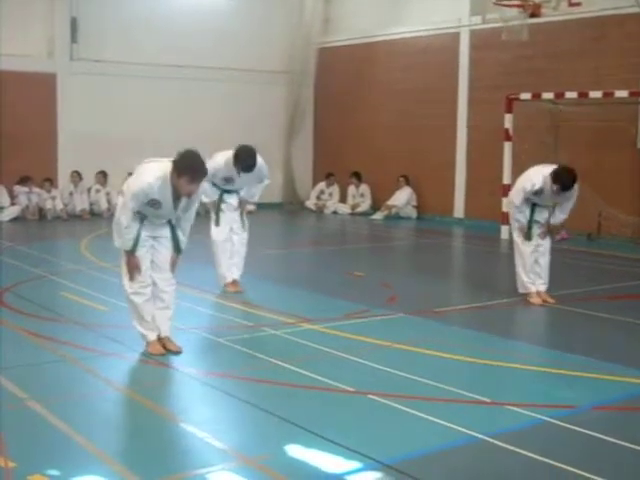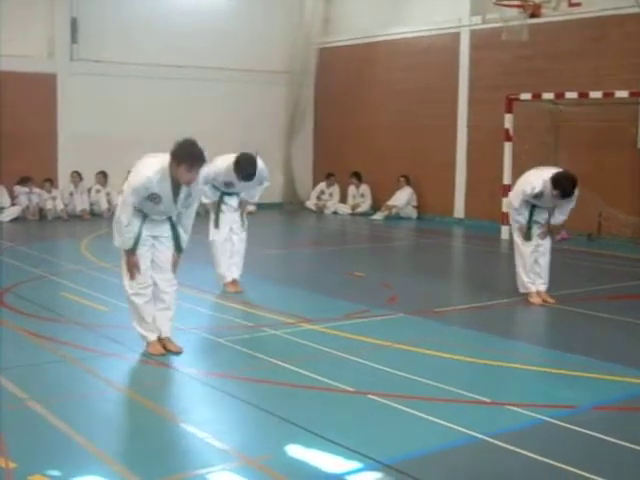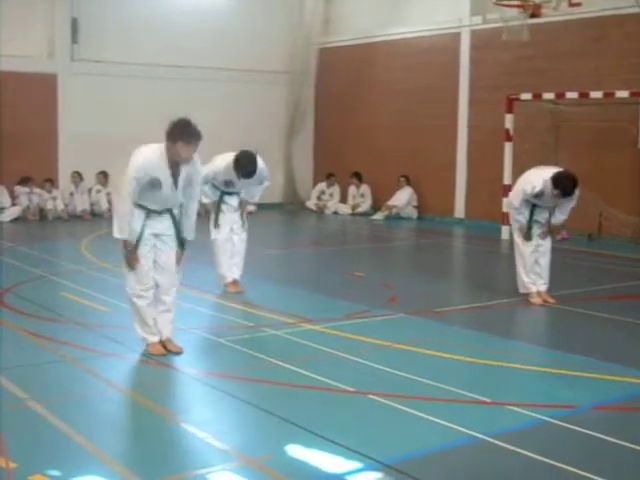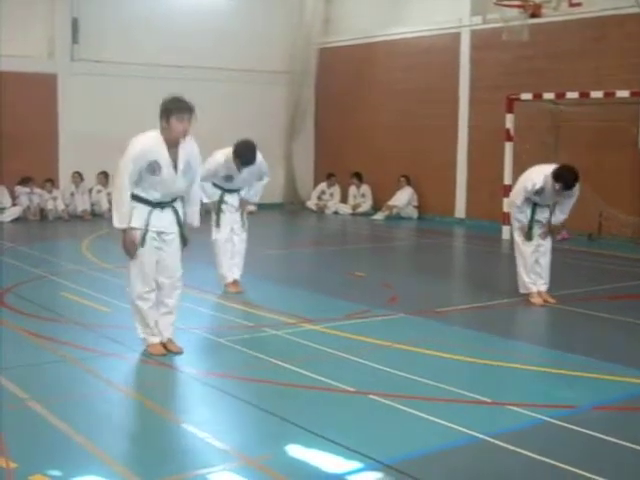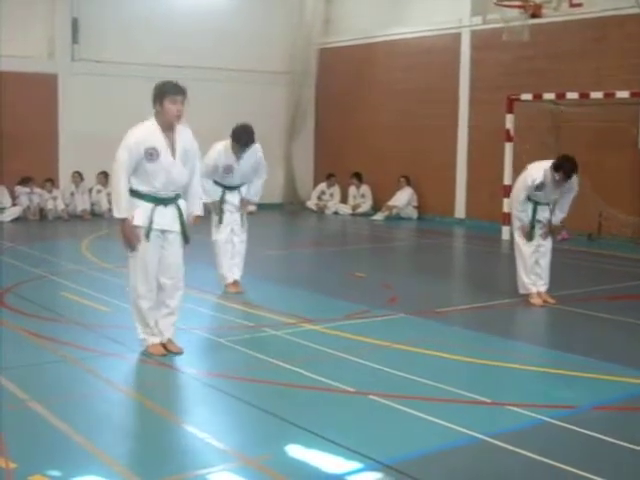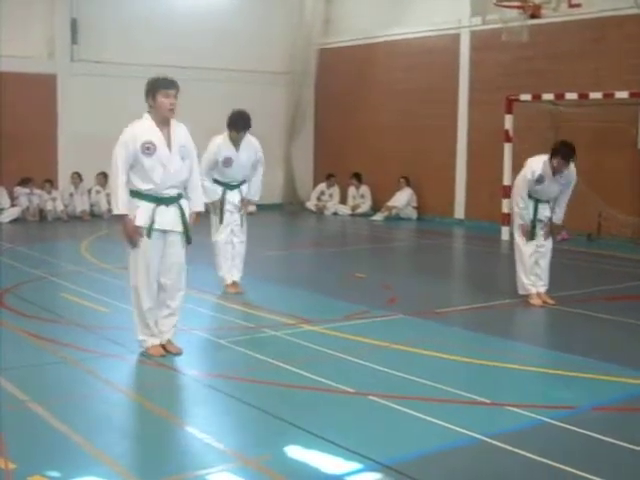
dt=0.1s
person 1, frame 1
left shoulder: (193, 188)
right shoulder: (146, 180)
left elbow: (186, 220)
right elbow: (124, 217)
left wrist: (177, 251)
right wrist: (130, 254)
left hip: (165, 224)
right hip: (137, 222)
left knee: (166, 280)
right knee: (139, 282)
left ankle: (164, 333)
right ankle: (151, 336)
person 1, frame 2
left shoulder: (193, 181)
right shoulder: (146, 174)
left elbow: (187, 215)
right elbow: (124, 213)
left wrist: (179, 248)
right wrist: (128, 252)
left hip: (165, 224)
right hip: (138, 222)
left knee: (166, 280)
right knee: (139, 282)
left ankle: (164, 333)
right ankle: (151, 336)
person 1, frame 3
left shoulder: (193, 165)
right shoulder: (144, 160)
left elbow: (190, 204)
right elbow: (123, 201)
left wrist: (184, 241)
right wrist: (127, 242)
left hip: (167, 221)
right hip: (139, 220)
left knee: (169, 280)
right knee: (141, 282)
left ankle: (165, 333)
right ankle: (151, 336)
person 1, frame 4
left shoulder: (191, 148)
right shoulder: (142, 146)
left elbow: (193, 188)
right elbow: (122, 187)
left wrist: (190, 223)
right wrist: (125, 230)
left hip: (170, 215)
right hip: (142, 216)
left knee: (171, 279)
right knee: (143, 281)
left ankle: (165, 333)
right ankle: (152, 337)
person 1, frame 5
left shoulder: (186, 136)
right shoulder: (138, 136)
left elbow: (193, 178)
right elbow: (120, 176)
left wrist: (193, 214)
right wrist: (124, 221)
left hip: (173, 213)
right hip: (144, 214)
left knee: (173, 279)
right knee: (145, 280)
left ankle: (166, 334)
right ankle: (151, 337)
person 1, frame 6
left shoulder: (182, 131)
right shoulder: (134, 132)
left elbow: (193, 172)
right elbow: (119, 174)
left wrist: (194, 210)
right wrist: (125, 217)
left hip: (175, 212)
right hip: (145, 213)
left knee: (174, 280)
right knee: (146, 280)
left ankle: (166, 335)
right ankle: (150, 338)
person 2, frame 1
left shoulder: (258, 163)
right shoulder: (219, 162)
left elbow: (263, 180)
left wrist: (248, 199)
right wrist: (212, 199)
left hip: (239, 197)
right hip: (220, 196)
left knee: (239, 235)
right knee: (221, 236)
left ankle: (235, 277)
right ankle: (227, 279)
person 2, frame 2
left shoulder: (259, 167)
right shoulder: (219, 166)
left elbow: (263, 182)
right elbow: (200, 181)
left wrist: (248, 199)
right wrist: (212, 201)
left hip: (239, 199)
right hip: (219, 198)
left knee: (239, 235)
right knee: (220, 236)
left ankle: (234, 277)
right ankle: (227, 279)
person 2, frame 3
left shoulder: (260, 166)
right shoulder: (219, 165)
left elbow: (264, 182)
right elbow: (200, 180)
left wrist: (248, 199)
right wrist: (212, 201)
left hip: (239, 199)
right hip: (219, 197)
left knee: (239, 235)
right knee: (221, 236)
left ankle: (235, 277)
right ankle: (228, 279)
person 2, frame 4
left shoulder: (258, 159)
right shoulder: (219, 159)
left elbow: (263, 178)
right elbow: (202, 178)
left wrist: (249, 199)
right wrist: (214, 200)
left hip: (240, 197)
right hip: (220, 197)
left knee: (239, 235)
right knee: (222, 236)
left ankle: (235, 277)
right ankle: (228, 279)
person 2, frame 5
left shoulder: (256, 151)
right shoulder: (218, 151)
left elbow: (260, 175)
right elbow: (203, 176)
left wrist: (250, 198)
right wrist: (213, 200)
left hip: (240, 195)
right hip: (221, 195)
left knee: (239, 236)
right knee: (222, 236)
left ankle: (235, 277)
right ankle: (228, 278)
person 2, frame 6
left shoulder: (253, 143)
right shoulder: (217, 144)
left elbow: (258, 171)
right elbow: (204, 173)
left wrist: (250, 197)
right wrist: (212, 199)
left hip: (240, 194)
right hip: (220, 194)
left knee: (239, 237)
right knee: (222, 237)
left ankle: (235, 278)
right ankle: (228, 279)
person 3, frame 1
left shoulder: (572, 187)
right shoulder: (532, 180)
left elbow: (565, 207)
right elbow: (513, 202)
left wrist: (554, 224)
right wrist: (522, 225)
left hip: (544, 210)
right hip: (523, 207)
left knee: (543, 247)
right knee: (525, 248)
left ankle: (541, 289)
right ankle: (530, 289)
person 3, frame 2
left shoulder: (571, 191)
right shoulder: (531, 183)
left elbow: (565, 206)
right elbow: (513, 203)
left wrist: (553, 224)
right wrist: (522, 226)
left hip: (543, 210)
right hip: (522, 208)
left knee: (543, 248)
right knee: (525, 248)
left ankle: (541, 288)
right ankle: (531, 289)
person 3, frame 3
left shoulder: (571, 190)
right shoulder: (532, 183)
left elbow: (565, 206)
right elbow: (513, 203)
left wrist: (553, 224)
right wrist: (522, 226)
left hip: (544, 209)
right hip: (523, 207)
left knee: (543, 248)
right knee: (526, 248)
left ankle: (541, 289)
right ankle: (531, 290)
person 3, frame 4
left shoulder: (572, 186)
right shoulder: (533, 179)
left elbow: (566, 205)
right elbow: (515, 201)
left wrist: (554, 223)
right wrist: (523, 226)
left hip: (544, 209)
right hip: (524, 207)
left knee: (544, 247)
right knee: (526, 248)
left ankle: (541, 288)
right ankle: (532, 289)
person 3, frame 5
left shoulder: (571, 180)
right shoulder: (533, 174)
left elbow: (564, 203)
right elbow: (517, 199)
left wrist: (554, 223)
right wrist: (524, 225)
left hip: (544, 209)
right hip: (525, 206)
left knee: (544, 248)
right knee: (526, 248)
left ankle: (541, 289)
right ankle: (531, 290)
person 3, frame 6
left shoulder: (571, 171)
right shoulder: (533, 167)
left elbow: (564, 198)
right elbow: (519, 195)
left wrist: (555, 221)
right wrist: (523, 223)
left hip: (545, 208)
right hip: (526, 207)
left knee: (544, 249)
right knee: (526, 249)
left ankle: (541, 289)
right ankle: (531, 290)
